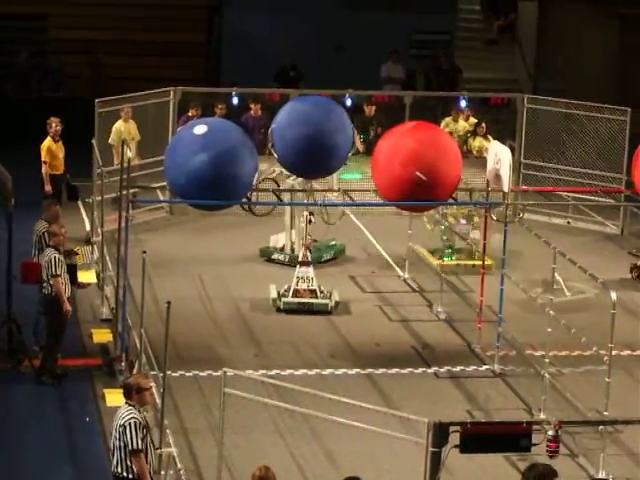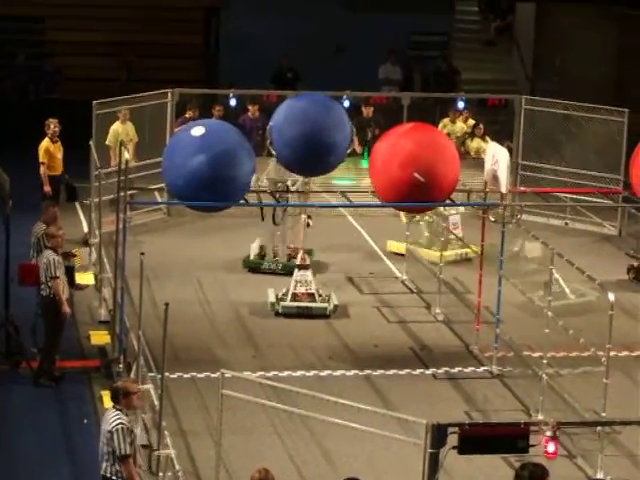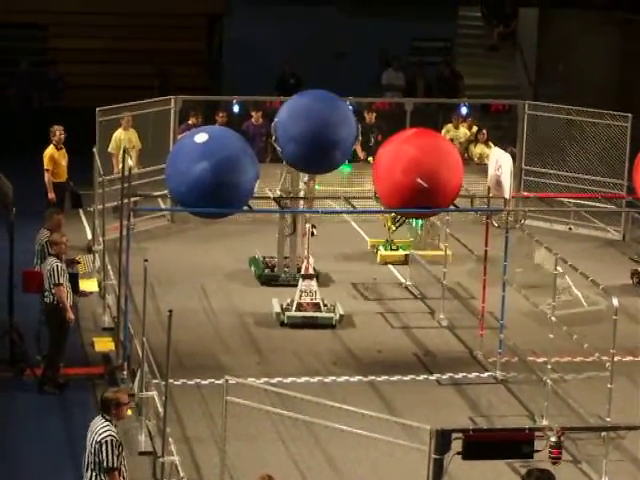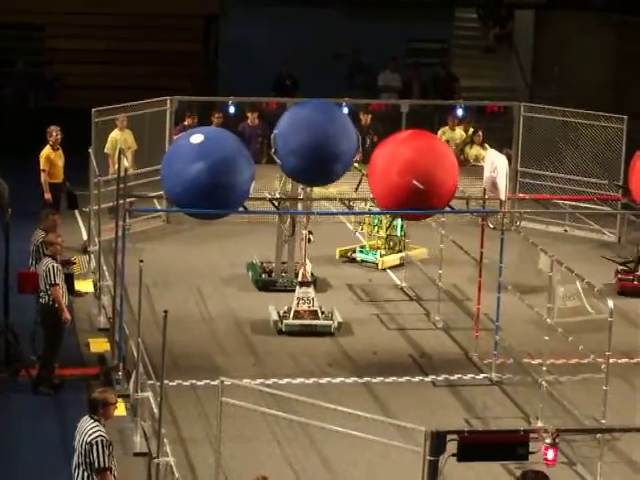
dt=0.5s
person 1, frame 1
left shoulder: (49, 253)
right shoulder: (54, 256)
right elbow: (56, 282)
right wrist: (65, 302)
left hip: (51, 298)
right hip: (55, 300)
left knee: (55, 336)
right knee: (54, 337)
left ankle: (50, 369)
right ankle: (43, 372)
person 1, frame 2
left shoulder: (47, 254)
right shoulder: (53, 258)
right elbow: (55, 283)
right wrist: (64, 304)
left hip: (48, 299)
right hip: (53, 301)
left knee: (52, 338)
right knee: (52, 339)
left ankle: (48, 371)
right ankle: (41, 375)
person 1, frame 3
left shoulder: (51, 262)
right shoulder: (57, 265)
right elbow: (59, 290)
right wrist: (68, 311)
left hip: (52, 306)
right hip: (57, 309)
left knee: (56, 344)
right knee: (57, 346)
left ankle: (53, 378)
right ankle: (45, 382)
person 1, frame 4
left shoulder: (45, 262)
right shoulder: (52, 266)
right elbow: (55, 290)
right wrist: (65, 311)
left hip: (47, 306)
right hip: (53, 309)
left knee: (51, 345)
right knee: (52, 346)
left ankle: (48, 378)
right ankle: (41, 382)
